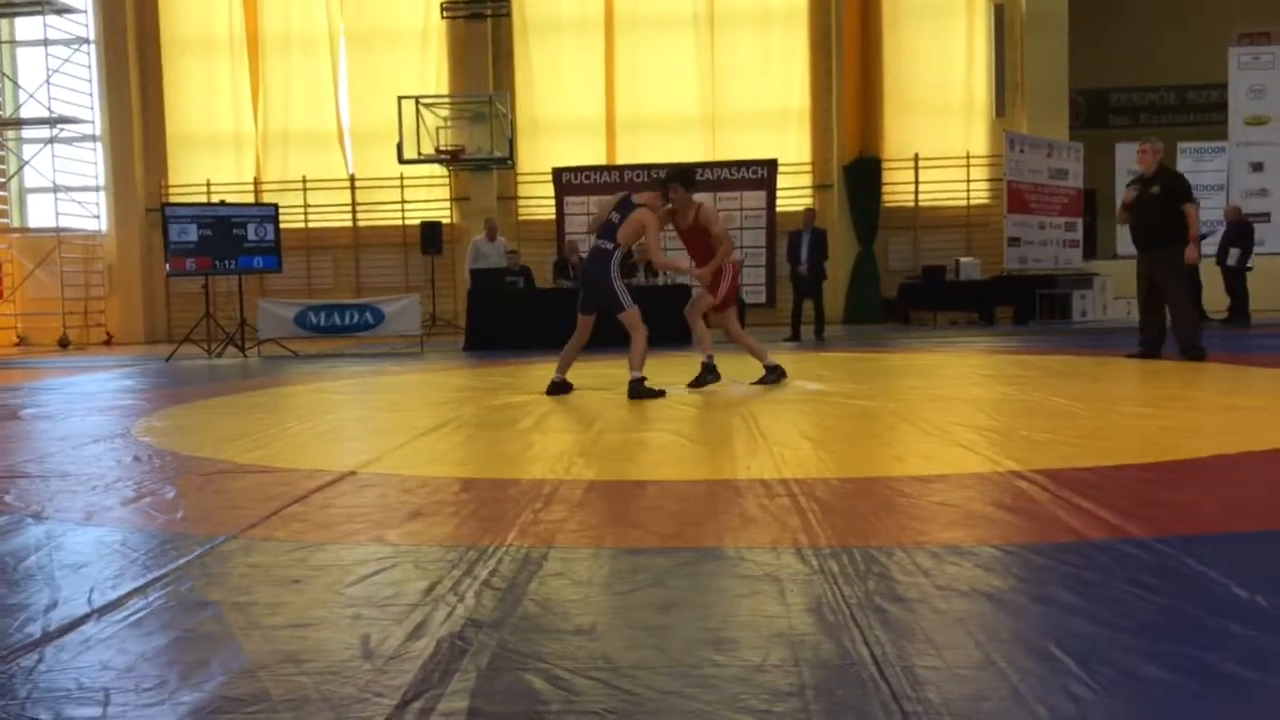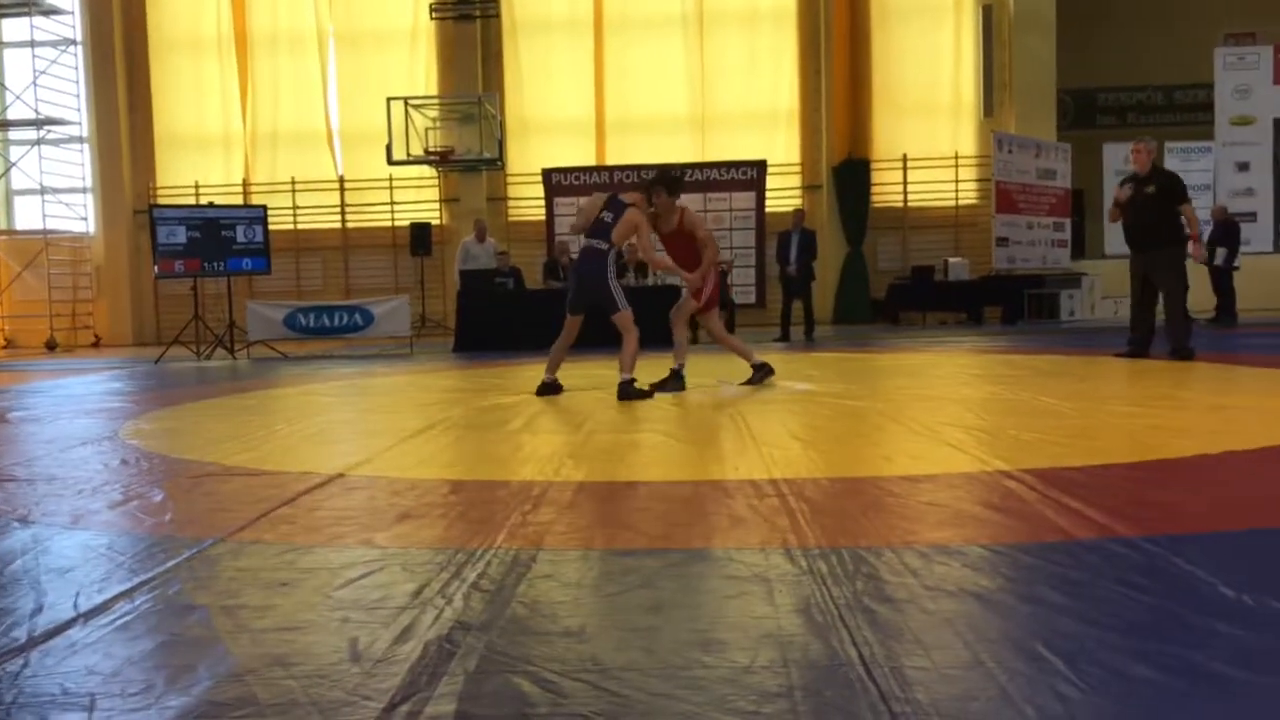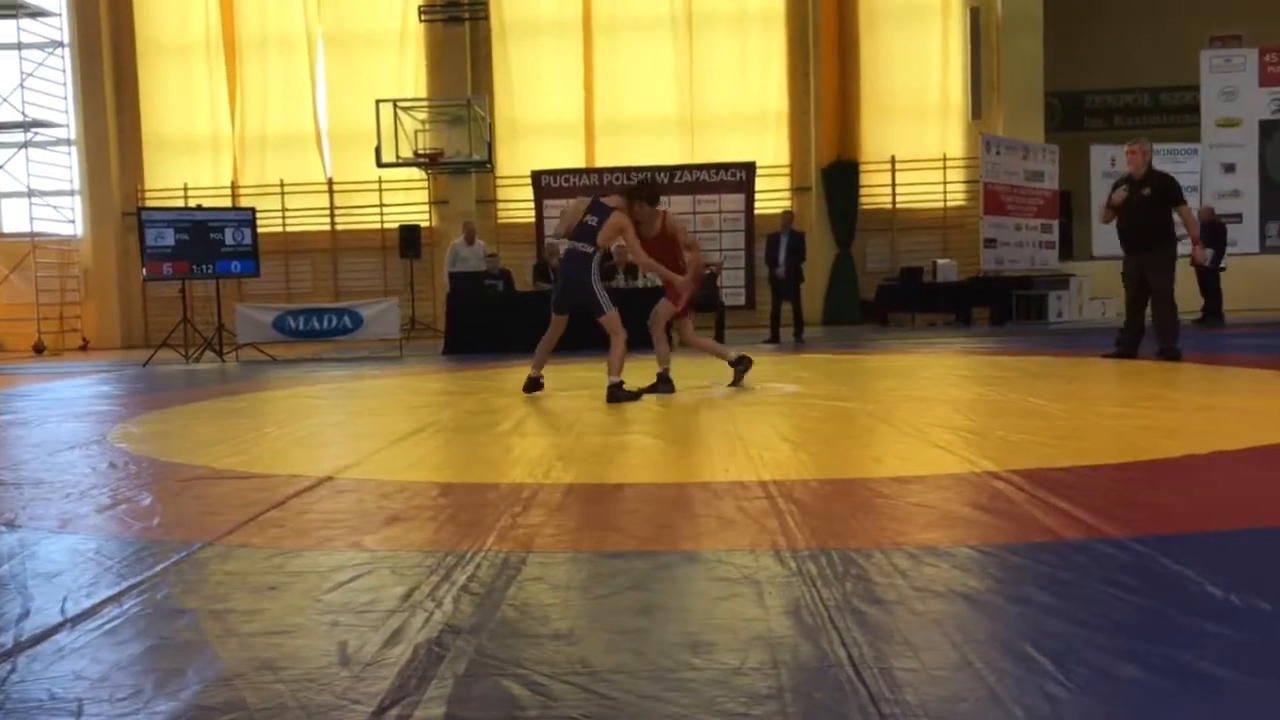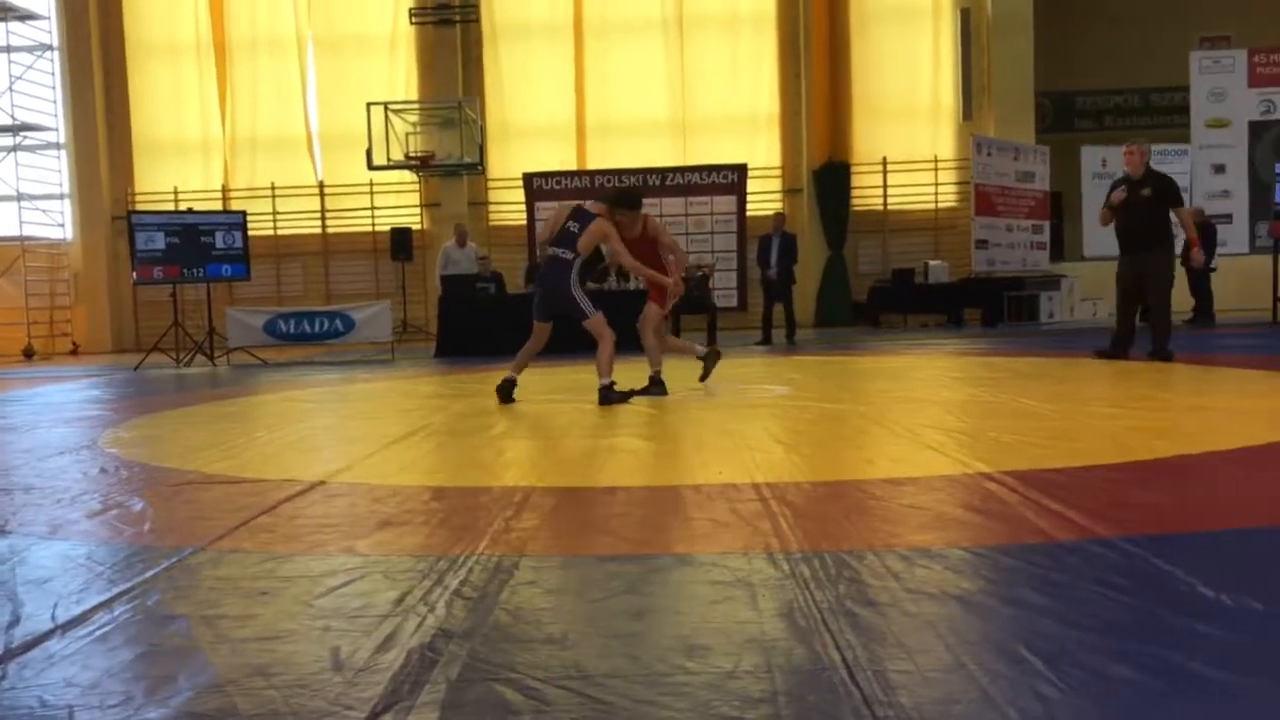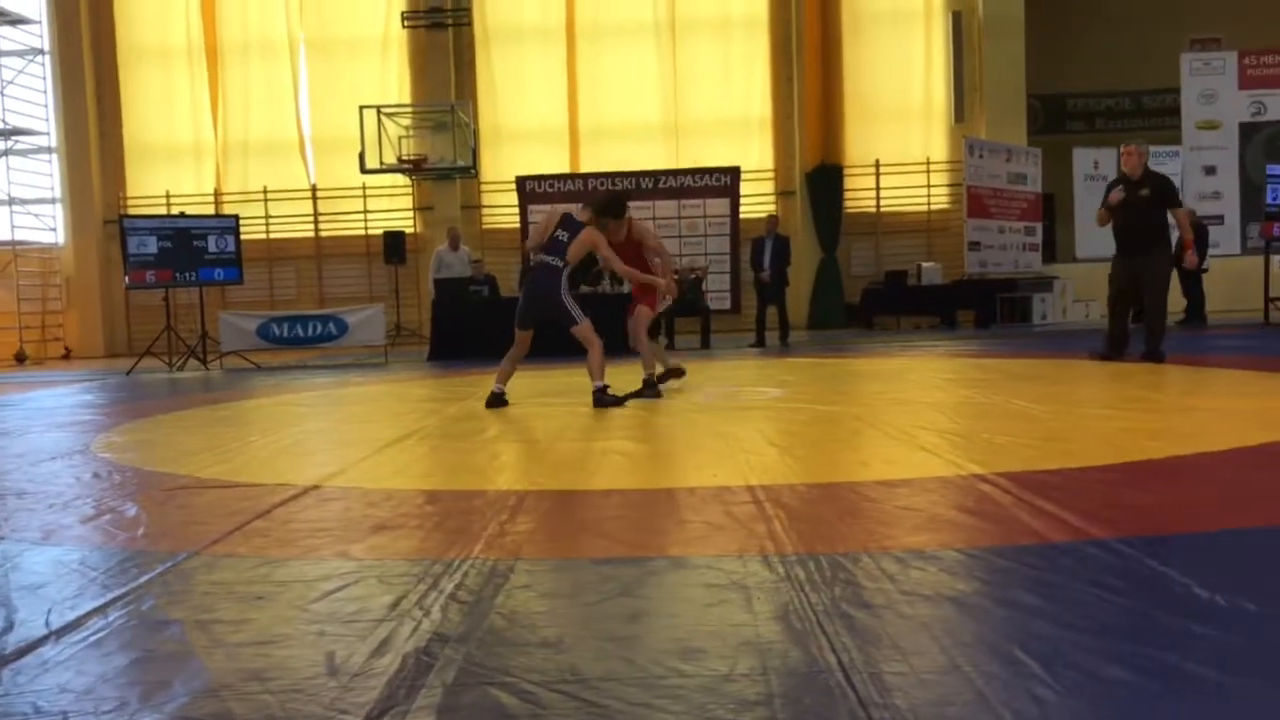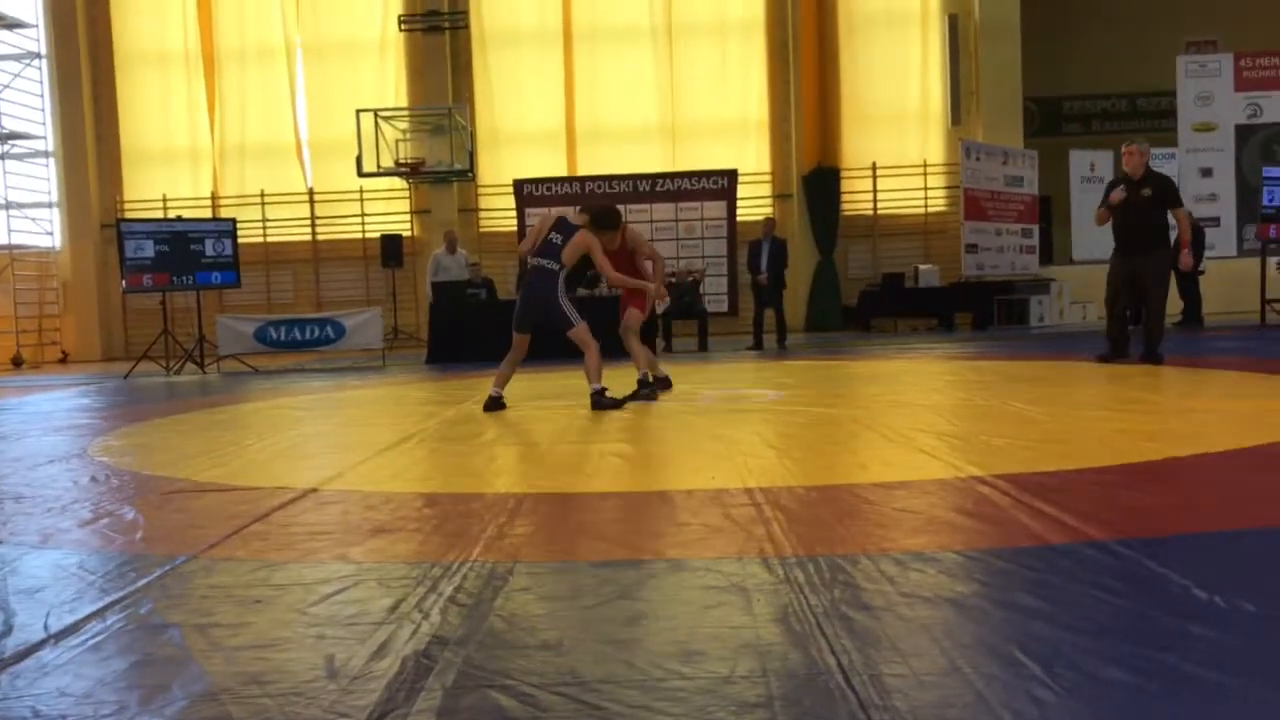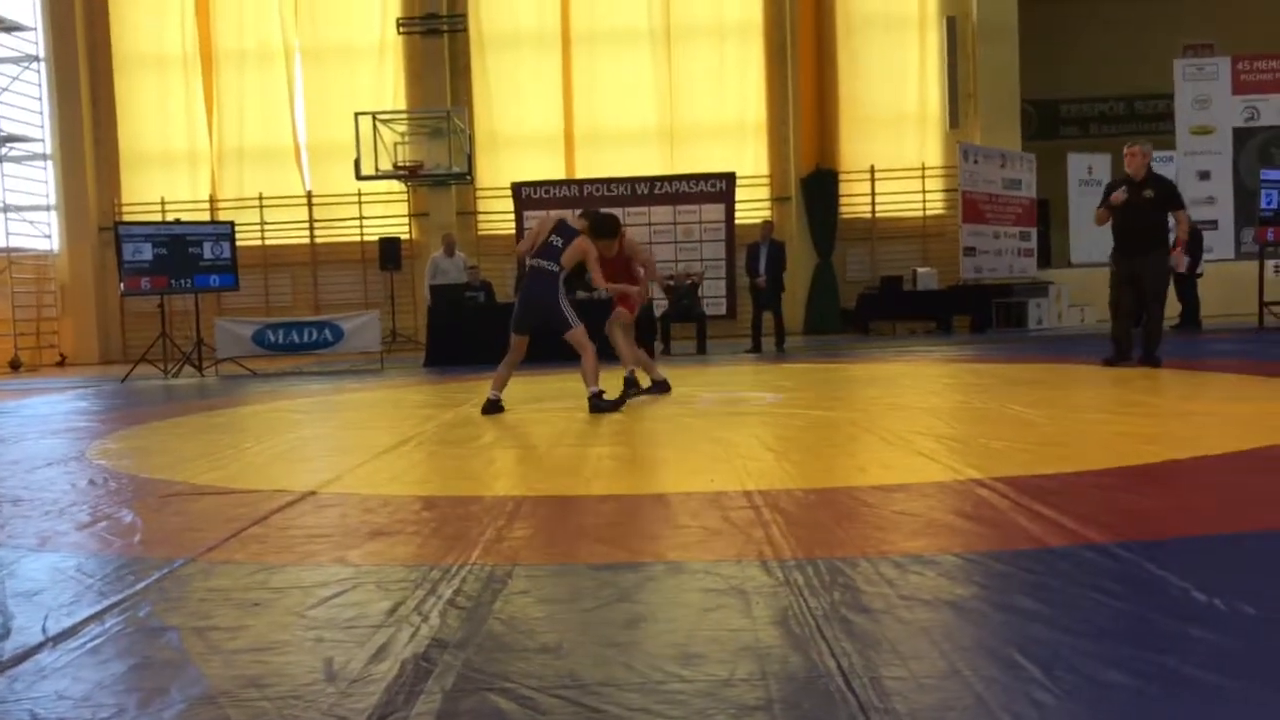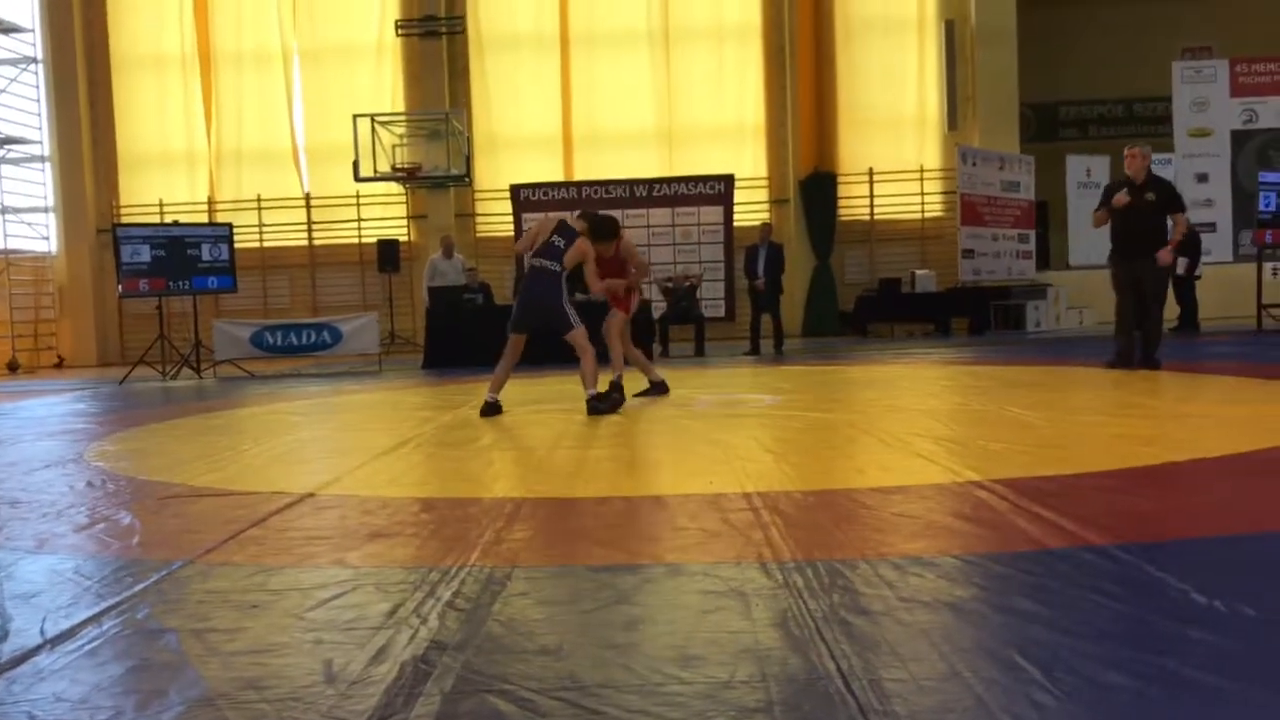
dt=0.1s
person 1, frame 1
left shoulder: (1173, 179)
right shoulder: (1135, 184)
left elbow: (1190, 212)
right elbow: (1122, 220)
left wrist: (1192, 243)
right wrist: (1125, 203)
left hip: (1171, 251)
right hip: (1145, 253)
left knee: (1179, 299)
right knee: (1148, 302)
left ankle: (1191, 346)
right ankle: (1149, 346)
person 1, frame 2
left shoulder: (1168, 179)
right shoulder: (1127, 183)
left elbow: (1187, 212)
right elbow: (1113, 218)
left wrist: (1196, 242)
right wrist: (1118, 201)
left hip: (1166, 251)
right hip: (1139, 253)
left knee: (1174, 299)
right knee: (1140, 301)
left ankle: (1180, 346)
right ankle: (1138, 345)
person 1, frame 3
left shoulder: (1163, 181)
right shoulder: (1120, 185)
left elbow: (1184, 213)
right elbow: (1105, 219)
left wrist: (1196, 243)
right wrist: (1113, 204)
left hip: (1159, 252)
right hip: (1131, 253)
left knee: (1162, 300)
right knee: (1133, 302)
left ankle: (1168, 347)
right ankle: (1126, 346)
person 1, frame 4
left shoulder: (1162, 182)
right shoulder: (1118, 185)
left elbow: (1182, 214)
right elbow: (1103, 221)
left wrist: (1194, 245)
right wrist: (1111, 204)
left hip: (1158, 253)
right hip: (1129, 254)
left knee: (1159, 301)
right knee: (1125, 303)
left ankle: (1160, 348)
right ankle: (1119, 347)
person 1, frame 5
left shoulder: (1160, 183)
right shoulder: (1115, 186)
left elbow: (1180, 215)
right elbow: (1100, 222)
left wrist: (1189, 248)
right wrist: (1109, 204)
left hip: (1155, 254)
right hip: (1124, 255)
left knee: (1155, 303)
right knee: (1117, 302)
left ankle: (1153, 349)
right ankle: (1114, 347)
person 1, frame 6
left shoulder: (1161, 183)
right shoulder: (1115, 185)
left elbow: (1180, 215)
right elbow: (1099, 221)
left wrist: (1185, 248)
right wrist: (1109, 204)
left hip: (1154, 255)
right hip: (1123, 255)
left knee: (1154, 305)
right knee: (1114, 302)
left ankle: (1151, 351)
right ankle: (1117, 347)
person 1, frame 7
left shoulder: (1163, 185)
right shoulder: (1115, 186)
left elbow: (1182, 218)
right elbow: (1098, 220)
left wrist: (1179, 248)
right wrist: (1111, 204)
left hip: (1155, 257)
right hip: (1123, 257)
left knee: (1153, 306)
right knee: (1120, 304)
left ankle: (1149, 353)
right ankle: (1120, 351)
person 1, frame 8
left shoulder: (1163, 187)
right shoulder: (1114, 188)
left elbow: (1180, 221)
right elbow: (1096, 222)
left wrist: (1170, 247)
right wrist: (1112, 206)
left hip: (1154, 259)
right hip: (1122, 259)
left knee: (1153, 309)
right knee: (1126, 308)
left ankle: (1148, 355)
right ankle: (1125, 355)
person 2, frame 1
left shoulder: (618, 200)
right shoulder: (648, 217)
left elbow: (594, 228)
right elbow: (658, 260)
left hip: (588, 270)
right hip: (608, 273)
left knee: (581, 333)
right knee: (639, 331)
left ankle: (558, 381)
right ankle: (636, 383)
person 2, frame 2
left shoulder: (600, 199)
right shoulder: (637, 216)
left elbow: (576, 228)
right elbow: (651, 258)
right wrist: (684, 275)
left hip: (580, 270)
right hip: (602, 273)
left knee: (569, 332)
right knee: (630, 332)
left ankle: (548, 381)
right ankle: (626, 384)
person 2, frame 3
left shoulder: (583, 203)
right shoulder: (622, 220)
left elbow: (559, 232)
right elbow: (641, 259)
right wrist: (674, 277)
left hip: (565, 272)
right hip: (587, 277)
left knee: (554, 331)
right knee: (618, 334)
left ankle: (534, 377)
right ankle: (614, 388)
person 2, frame 4
left shoulder: (567, 210)
right shoulder: (605, 227)
left elbow: (541, 240)
right elbow: (629, 263)
right wrist: (663, 280)
left hip: (545, 280)
right hip: (567, 283)
left knee: (538, 339)
right knee: (606, 336)
left ankle: (509, 381)
right ankle: (606, 389)
person 2, frame 5
left shoulder: (555, 217)
right shoulder: (594, 235)
left elbow: (529, 246)
right elbow: (621, 269)
right wrist: (655, 281)
left hip: (531, 288)
right hip: (556, 290)
left knee: (519, 347)
right knee: (593, 342)
left ankle: (497, 393)
right ankle: (599, 392)
person 2, frame 6
left shoulder: (549, 220)
right shoulder: (588, 239)
left elbow: (522, 251)
right elbow: (612, 277)
right wrist: (646, 286)
left hip: (528, 291)
right hip: (552, 293)
left knee: (517, 351)
right knee: (590, 346)
left ankle: (494, 396)
right ankle: (597, 395)
person 2, frame 7
left shoulder: (548, 222)
right shoulder: (587, 244)
left elbow: (520, 250)
right elbow: (602, 286)
right wrist: (631, 289)
left hip: (527, 292)
right hip: (551, 296)
left knee: (515, 353)
right knee: (587, 348)
left ankle: (492, 400)
right ankle: (595, 398)
person 2, frame 8
left shoulder: (548, 223)
right shoulder: (585, 247)
left elbow: (519, 249)
right elbow: (596, 289)
right wrist: (615, 283)
left hip: (528, 292)
right hip: (553, 295)
left knee: (511, 353)
right knee: (586, 350)
left ankle: (490, 402)
right ankle: (594, 400)
person 3, frame 1
left shoulder: (704, 213)
right shoulder: (671, 215)
left elbow: (727, 245)
left wrist: (709, 268)
left hip: (723, 272)
right hip: (712, 275)
left knee: (693, 312)
right knee: (733, 331)
left ankle: (708, 367)
right ankle: (774, 368)
person 3, frame 2
left shoulder: (688, 218)
right shoulder: (653, 219)
left elbow: (713, 248)
left wrist: (698, 274)
left hip: (706, 276)
right hip: (694, 278)
left knee: (678, 316)
right knee: (717, 333)
left ankle: (676, 375)
right ankle: (760, 366)
person 3, frame 3
left shoulder: (670, 223)
right shoulder: (634, 225)
left elbow: (693, 250)
left wrist: (688, 277)
left hip: (683, 278)
right hip: (673, 281)
left knee: (655, 321)
right knee: (689, 339)
left ankle: (664, 380)
right ankle: (738, 360)
person 3, frame 4
left shoulder: (650, 224)
right shoulder: (616, 228)
left elbow: (678, 251)
left wrist: (677, 277)
right hip: (653, 282)
left knee: (645, 325)
right knee: (659, 339)
left ankle: (656, 382)
right ankle: (706, 352)
person 3, frame 5
left shoulder: (637, 228)
left elbow: (663, 254)
left wrist: (667, 279)
left hip: (653, 285)
right hip: (638, 286)
left knee: (637, 330)
right knee: (635, 337)
left ankle: (649, 384)
right ankle: (673, 366)
person 3, frame 6
left shoulder: (630, 235)
left elbow: (657, 258)
left wrist: (658, 284)
left hip: (642, 288)
right hip: (627, 290)
left knee: (628, 330)
right knee: (629, 335)
left ankle: (645, 384)
right ankle: (661, 379)
person 3, frame 7
left shoulder: (627, 244)
left elbow: (650, 266)
left wrist: (642, 286)
left hip: (632, 292)
right hip: (619, 293)
left knee: (613, 328)
right knee: (628, 343)
left ankle: (631, 381)
right ankle: (659, 381)
person 3, frame 8
left shoulder: (623, 246)
left elbow: (643, 270)
left wrist: (624, 282)
left hip: (626, 292)
right hip: (613, 294)
left knee: (610, 330)
right knee: (625, 346)
left ankle: (616, 385)
right ankle: (657, 382)
